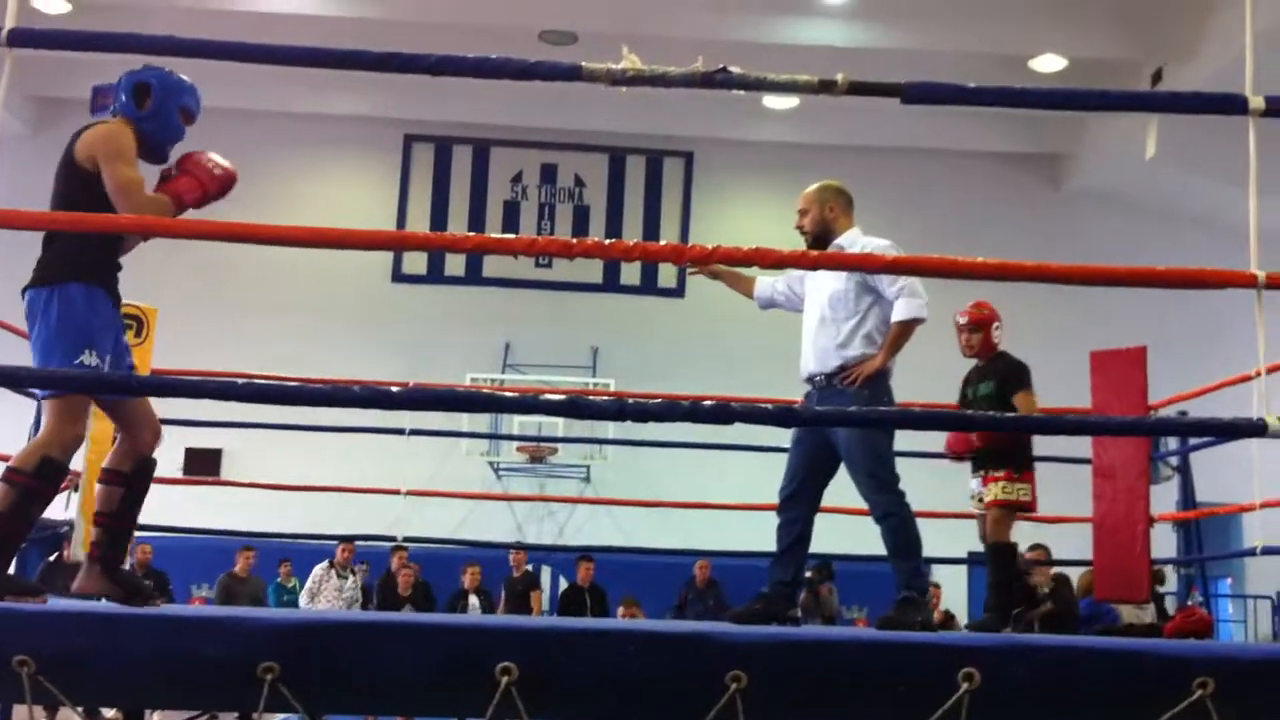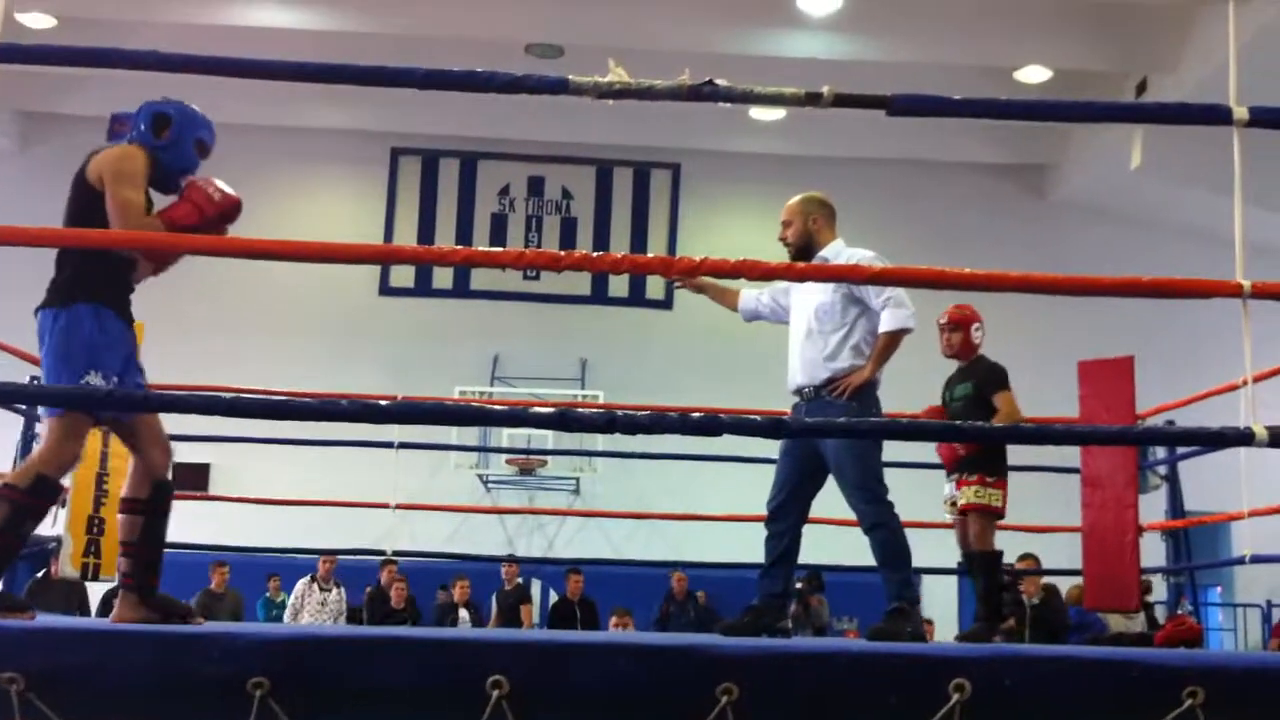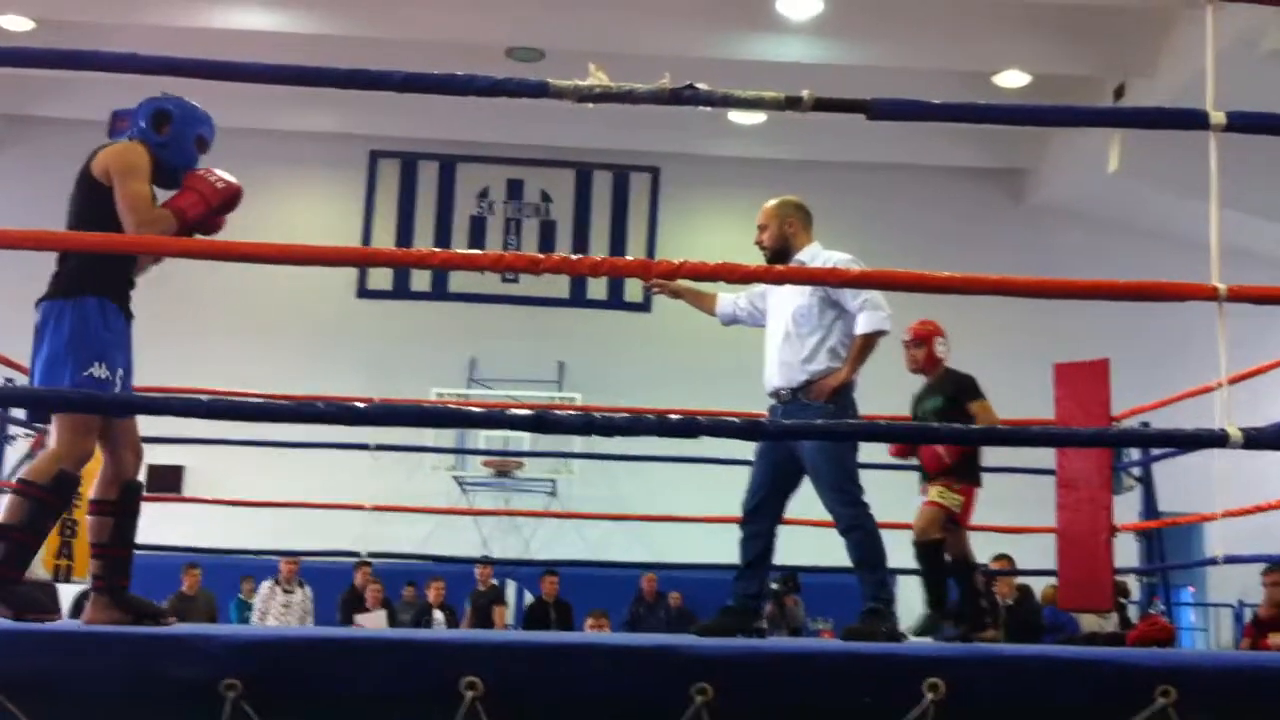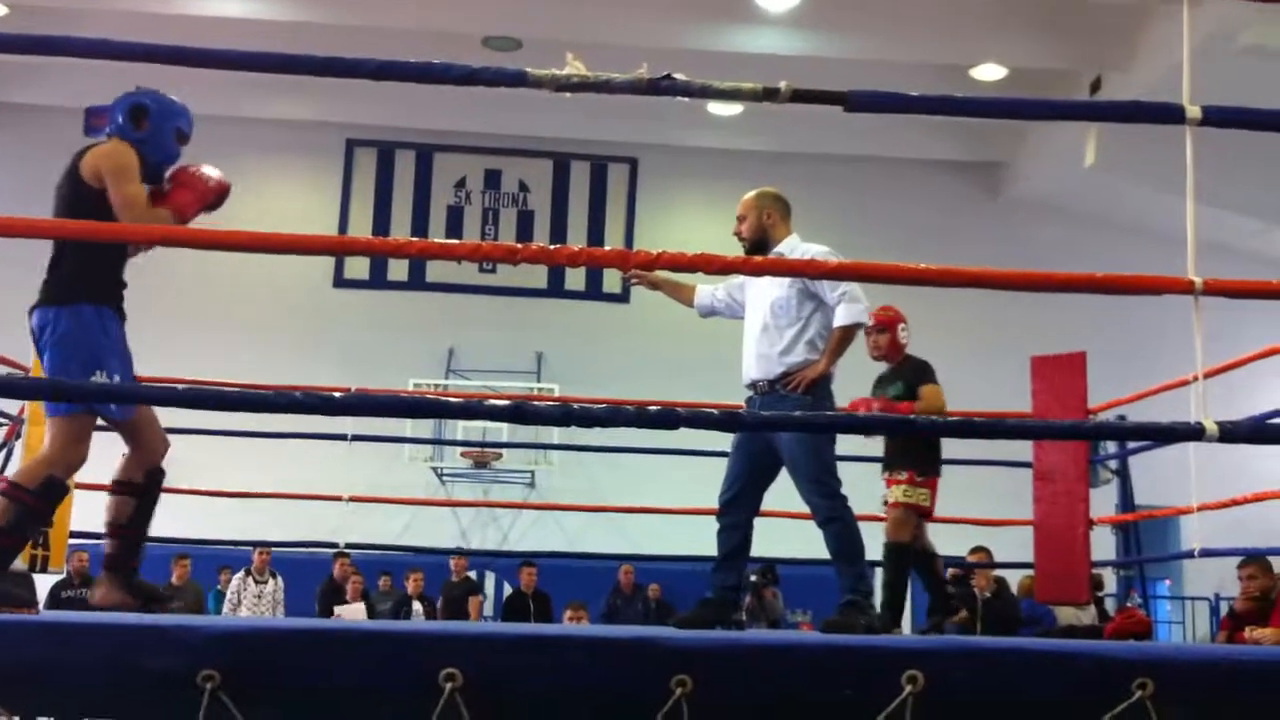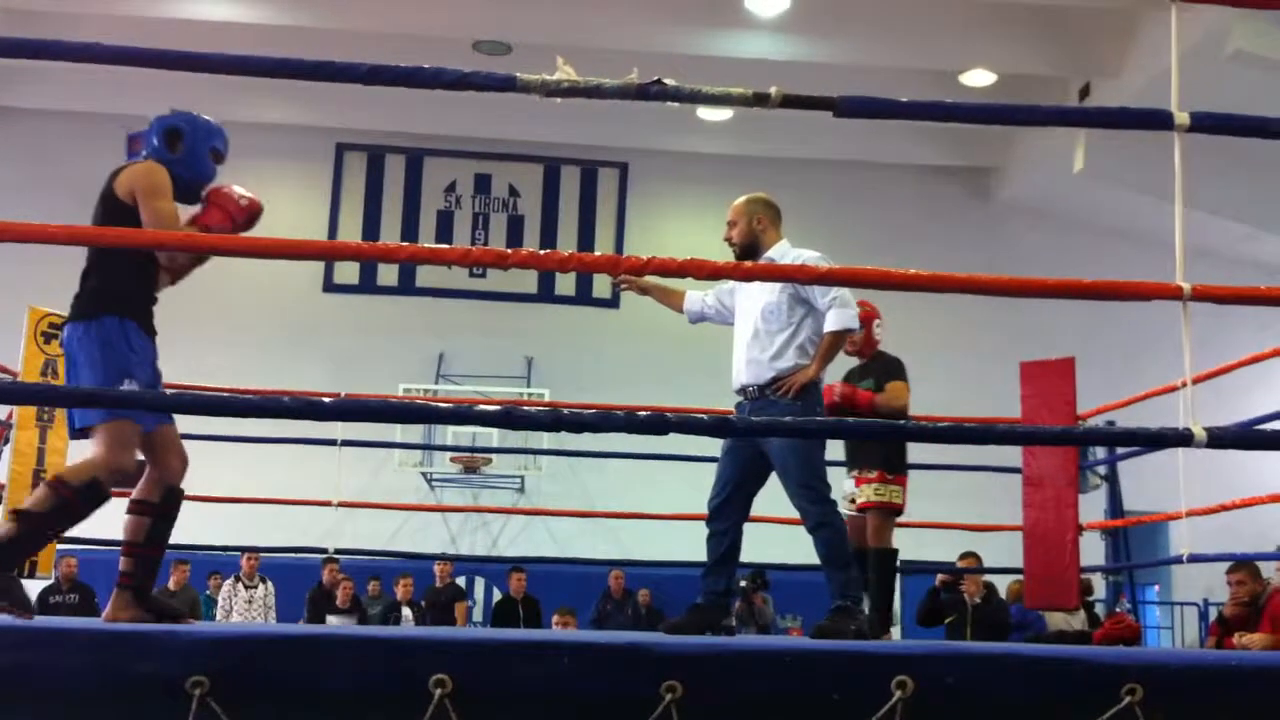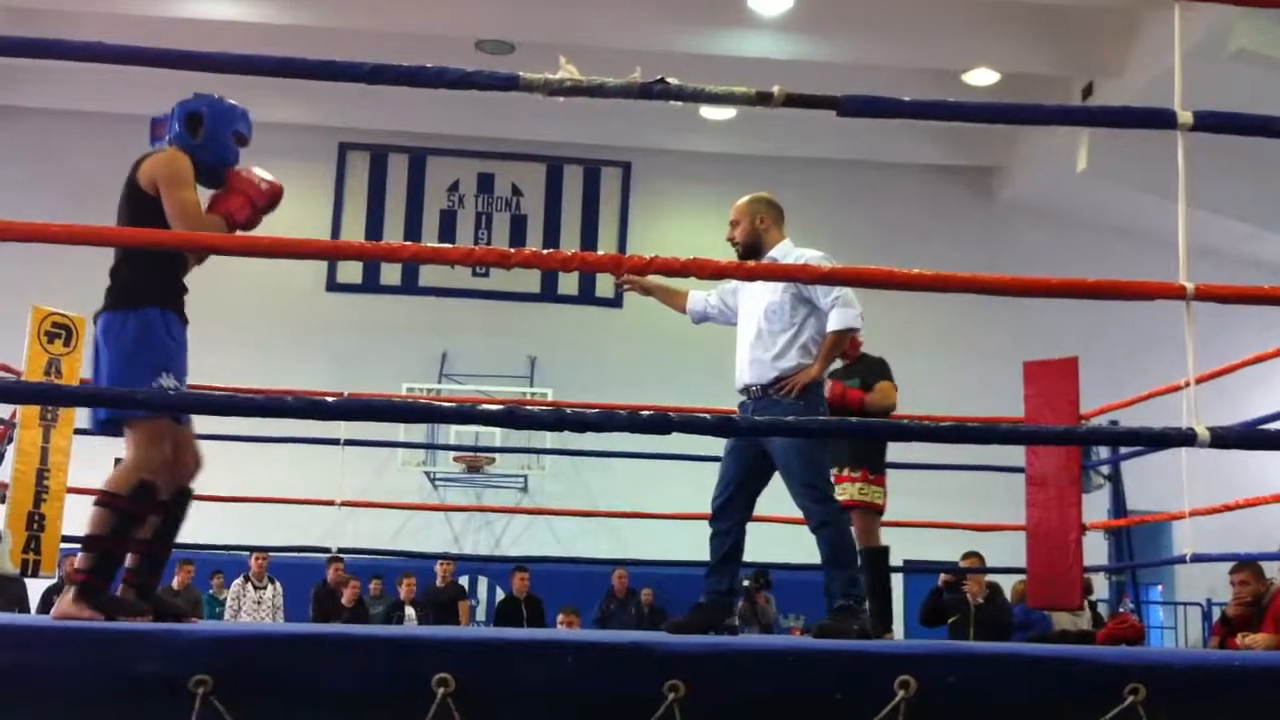
dt=0.3s
person 1, frame 1
left shoulder: (109, 149)
right shoulder: (110, 134)
right elbow: (136, 214)
left wrist: (170, 197)
right wrist: (188, 188)
left hip: (91, 300)
right hip: (70, 294)
left knee: (141, 429)
right knee: (63, 430)
left ankle: (102, 567)
person 1, frame 2
left shoulder: (129, 176)
right shoulder: (123, 158)
right elbow: (127, 239)
left wrist: (186, 231)
right wrist: (190, 210)
left hip: (107, 322)
right hip: (81, 315)
left knee: (153, 452)
right knee: (61, 449)
left ankle: (137, 595)
person 1, frame 3
left shoulder: (127, 171)
right shoulder: (128, 153)
right elbow: (141, 230)
left wrist: (187, 224)
right wrist: (194, 202)
left hip: (100, 315)
right hip: (83, 309)
left knee: (124, 455)
right knee: (75, 445)
left ankle: (108, 597)
person 1, frame 4
left shoulder: (98, 171)
right shoulder: (114, 154)
right elbow: (143, 230)
left wrist: (169, 207)
right wrist: (189, 199)
left hip: (93, 317)
right hip: (79, 312)
left knee: (149, 442)
right knee: (66, 449)
left ankle: (117, 578)
person 1, frame 5
left shoulder: (141, 191)
right shoulder: (147, 173)
left elbow: (153, 271)
right elbow: (168, 251)
left wrist: (207, 239)
right wrist: (218, 219)
left hip: (127, 332)
right hip: (107, 327)
left knee: (169, 462)
right knee: (113, 458)
left ankle: (130, 596)
person 1, frame 6
left shoulder: (162, 175)
right shoulder: (171, 161)
left elbow: (179, 256)
right elbow: (191, 238)
left wrist: (226, 218)
right wrist: (239, 204)
left hip: (150, 321)
right hip: (142, 318)
left knee: (181, 462)
right knee: (152, 455)
left ankle: (136, 590)
right ankle: (82, 591)
person 2, frame 1
left shoulder: (872, 252)
right shoulder: (815, 272)
left elbow: (912, 302)
right elbow: (768, 291)
left wrist: (881, 357)
right wrist: (718, 272)
left hip: (856, 393)
right hip: (818, 396)
left knee: (882, 496)
right knee: (794, 498)
left ankle: (914, 600)
right ankle: (780, 595)
person 2, frame 2
left shoulder: (856, 263)
right shoulder: (799, 283)
left elbow: (899, 312)
right elbow: (753, 303)
left wrist: (869, 368)
right wrist: (702, 286)
left hip: (844, 406)
right hip: (806, 408)
left knee: (871, 508)
right knee: (782, 510)
left ankle: (904, 610)
right ankle: (769, 606)
person 2, frame 3
left shoulder: (833, 266)
right shoulder: (776, 287)
left elbow: (875, 314)
right elbow: (730, 308)
left wrist: (845, 372)
right wrist: (679, 291)
left hip: (820, 407)
right hip: (783, 411)
left knee: (847, 509)
right knee: (757, 512)
left ankle: (880, 612)
right ankle: (745, 608)
person 2, frame 4
left shoulder: (811, 258)
right shoulder: (754, 279)
left elbow: (853, 307)
right elbow: (708, 299)
left wrist: (823, 364)
right wrist: (658, 282)
left hip: (798, 400)
right hip: (760, 403)
left knee: (825, 501)
right knee: (734, 504)
left ankle: (858, 604)
right ankle: (722, 600)
person 2, frame 5
left shoulder: (802, 264)
right shoulder: (744, 284)
left elbow: (844, 313)
right elbow: (698, 305)
left wrist: (814, 369)
right wrist: (647, 287)
left hip: (788, 405)
right hip: (750, 408)
left knee: (815, 507)
right knee: (723, 509)
left ankle: (848, 608)
right ankle: (712, 605)
person 2, frame 6
left shoulder: (805, 263)
right shoulder: (747, 284)
left elbow: (847, 312)
right elbow: (700, 305)
left wrist: (817, 368)
right wrist: (649, 287)
left hip: (791, 404)
right hip: (753, 407)
left knee: (818, 506)
right knee: (726, 508)
left ankle: (849, 608)
right ankle: (715, 605)
person 3, frame 1
left shoulder: (1011, 368)
right shoulder: (970, 378)
left elbow: (1029, 414)
left wrist: (981, 435)
right wrist: (958, 442)
left hip: (1010, 465)
right hip: (984, 468)
left knee: (996, 532)
right knee: (990, 537)
left ankle: (997, 612)
right ankle: (1023, 600)
person 3, frame 2
left shoulder: (989, 371)
right shoulder: (952, 382)
left elbow: (1011, 415)
left wrist: (968, 443)
right wrist: (934, 423)
left hip: (985, 469)
right hip: (958, 471)
left knee: (980, 542)
right knee: (969, 544)
left ankle: (986, 620)
right ankle: (994, 615)
person 3, frame 3
left shoulder: (960, 382)
right shoulder: (921, 397)
left elbow: (990, 422)
right elbow: (916, 444)
left wrist: (952, 449)
right wrist: (903, 446)
left hip: (958, 477)
right hip: (933, 480)
left knee: (924, 530)
right knee: (957, 550)
left ankle: (938, 609)
right ankle: (976, 623)
person 3, frame 4
left shoulder: (918, 368)
right shoulder: (883, 380)
left elbow: (936, 405)
left wrist: (888, 409)
right wrist: (863, 413)
left hip: (918, 466)
right hip: (895, 467)
left knee: (897, 532)
right knee: (916, 541)
left ankle: (890, 617)
right ankle: (943, 609)
person 3, frame 5
left shoulder: (889, 365)
right shoulder: (851, 375)
left elbow: (898, 402)
right elbow: (839, 416)
left wrist: (851, 397)
right wrist: (831, 403)
left hip: (884, 466)
right hip: (858, 468)
left knee: (877, 538)
right knee: (856, 540)
left ankle: (879, 622)
right ankle: (882, 609)
person 3, frame 6
left shoulder: (873, 366)
right shoulder: (832, 375)
left elbow: (887, 401)
left wrist: (842, 395)
right wrist: (821, 398)
left hip: (863, 466)
right hip: (835, 467)
left knee: (867, 541)
left ankle: (881, 622)
